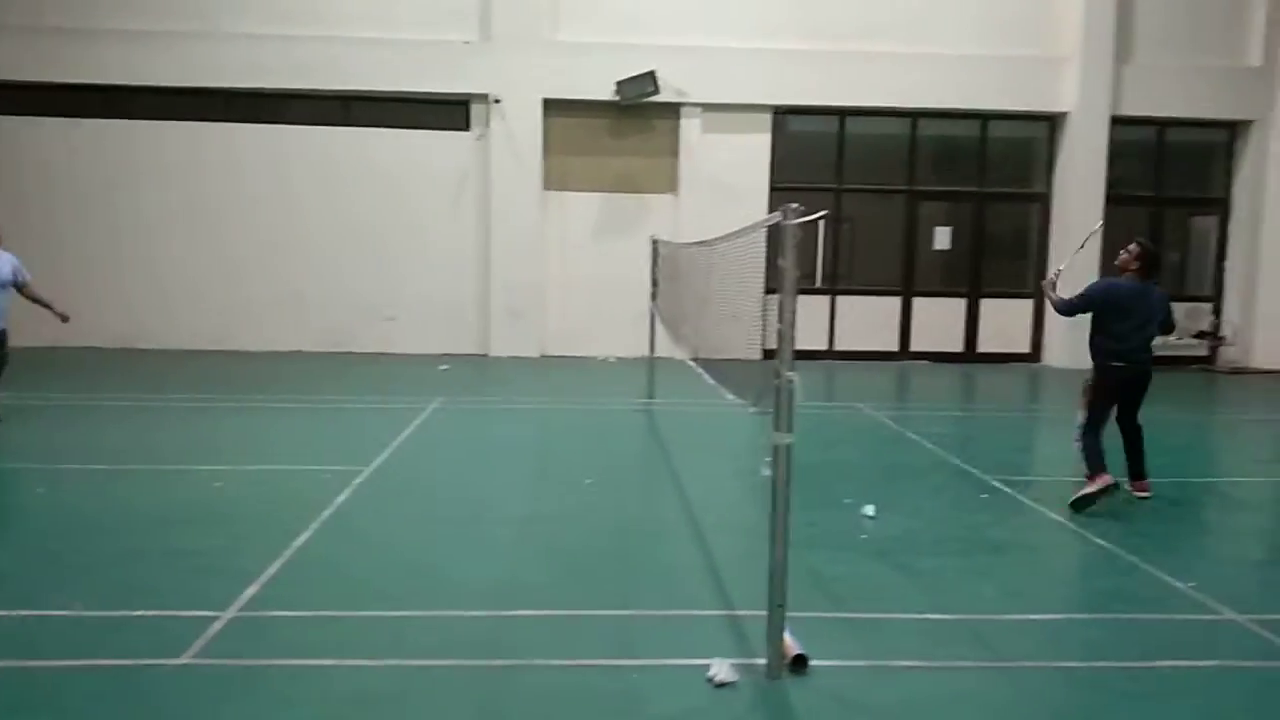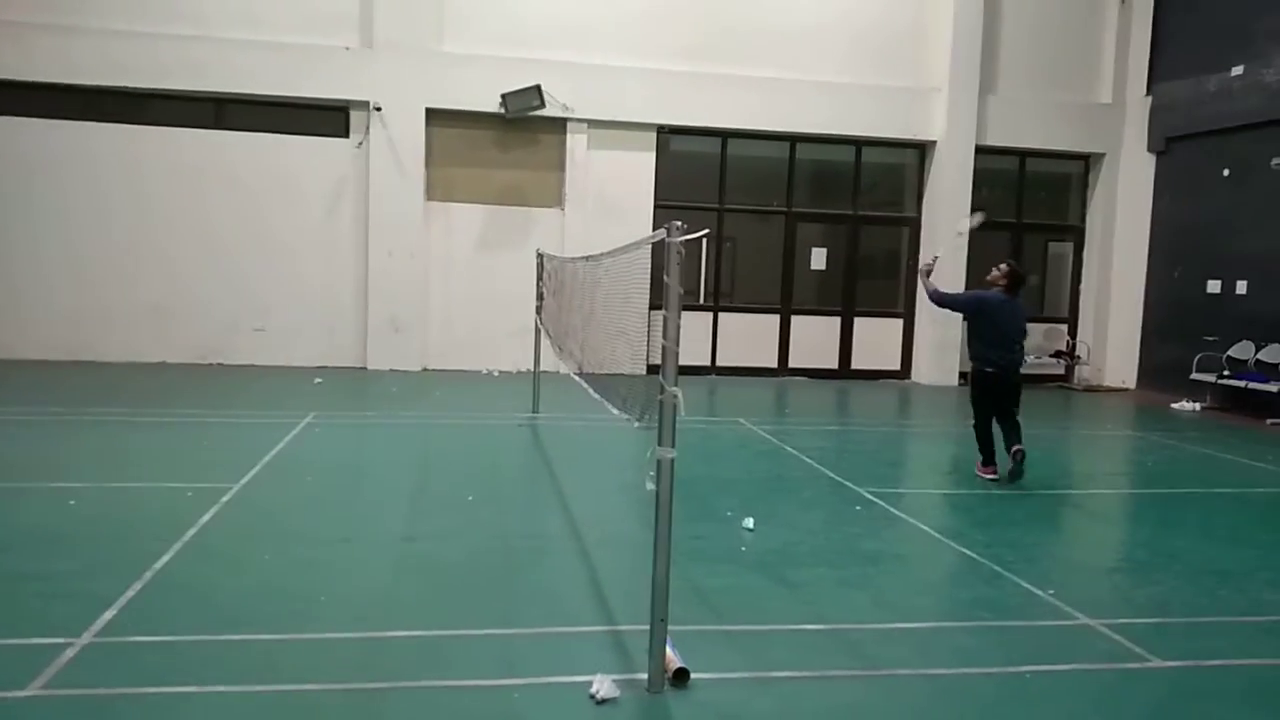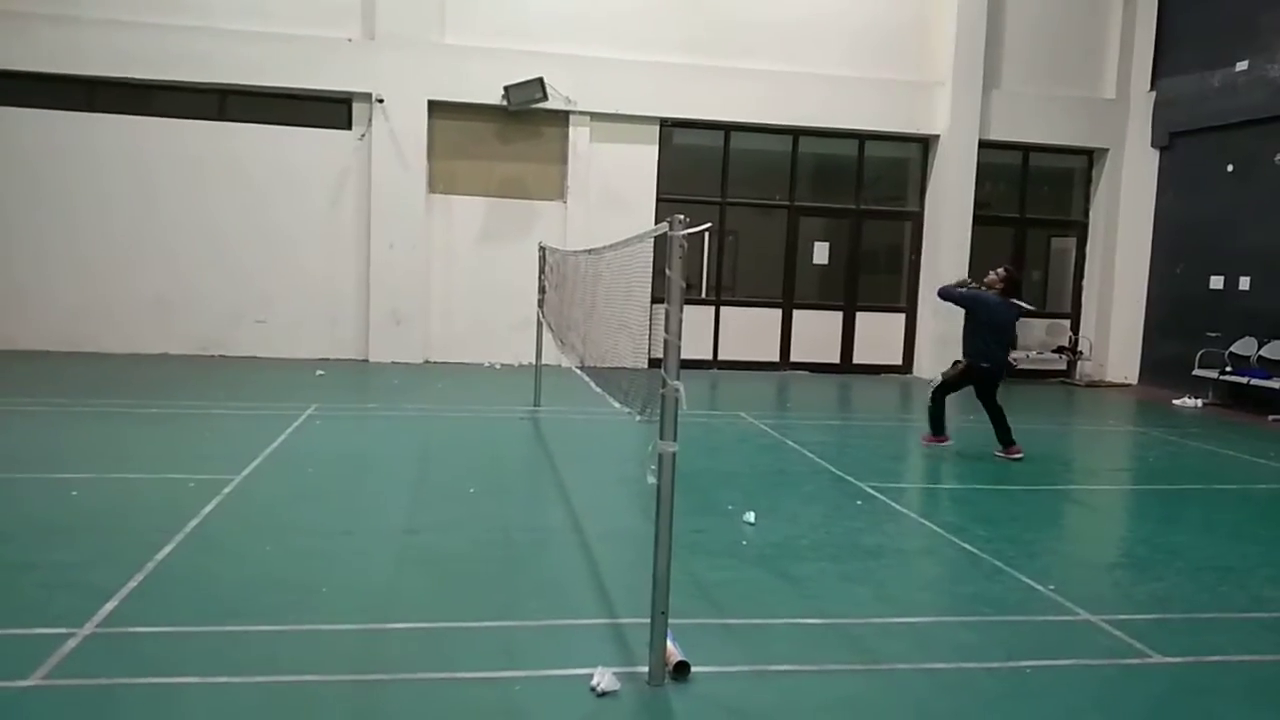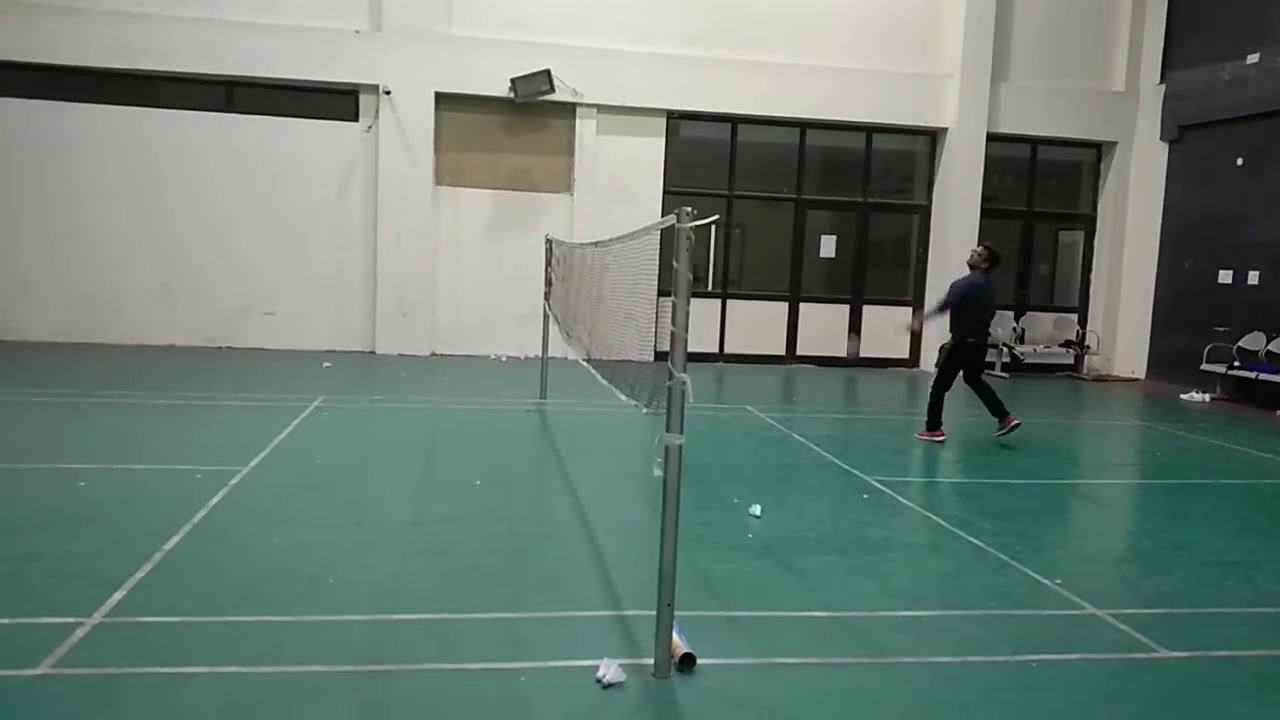
dt=0.4s
person 1, frame 1
left shoulder: (1108, 288)
right shoulder: (1158, 294)
left elbow: (1068, 308)
right elbow: (1168, 328)
left wrist: (1050, 292)
left hip: (1110, 369)
right hip: (1141, 369)
left knee: (1090, 429)
right knee: (1129, 421)
left ankle: (1099, 476)
right ankle: (1140, 481)
person 1, frame 2
left shoulder: (980, 300)
right shoulder: (1018, 307)
left elbow: (939, 298)
left wrist: (925, 277)
left hip: (985, 371)
right hip: (1011, 372)
left knee: (983, 419)
right knee: (1008, 417)
left ankle: (989, 465)
right ankle: (1016, 447)
person 1, frame 3
left shoulder: (979, 298)
right shoulder: (1011, 308)
left elbow: (944, 293)
right elbow: (1011, 342)
left wrist: (961, 284)
right wrist: (1003, 365)
left hip: (974, 364)
right hip: (996, 366)
left knee: (938, 392)
right knee: (991, 403)
left ankle: (938, 435)
right ankle: (1010, 446)
person 1, frame 4
left shoulder: (967, 283)
right shoulder: (986, 284)
left elbow: (947, 304)
left wrist: (922, 318)
left hip: (963, 342)
right hip: (979, 342)
left knee: (940, 385)
right knee: (976, 381)
left ankle: (933, 429)
right ankle: (1006, 418)
